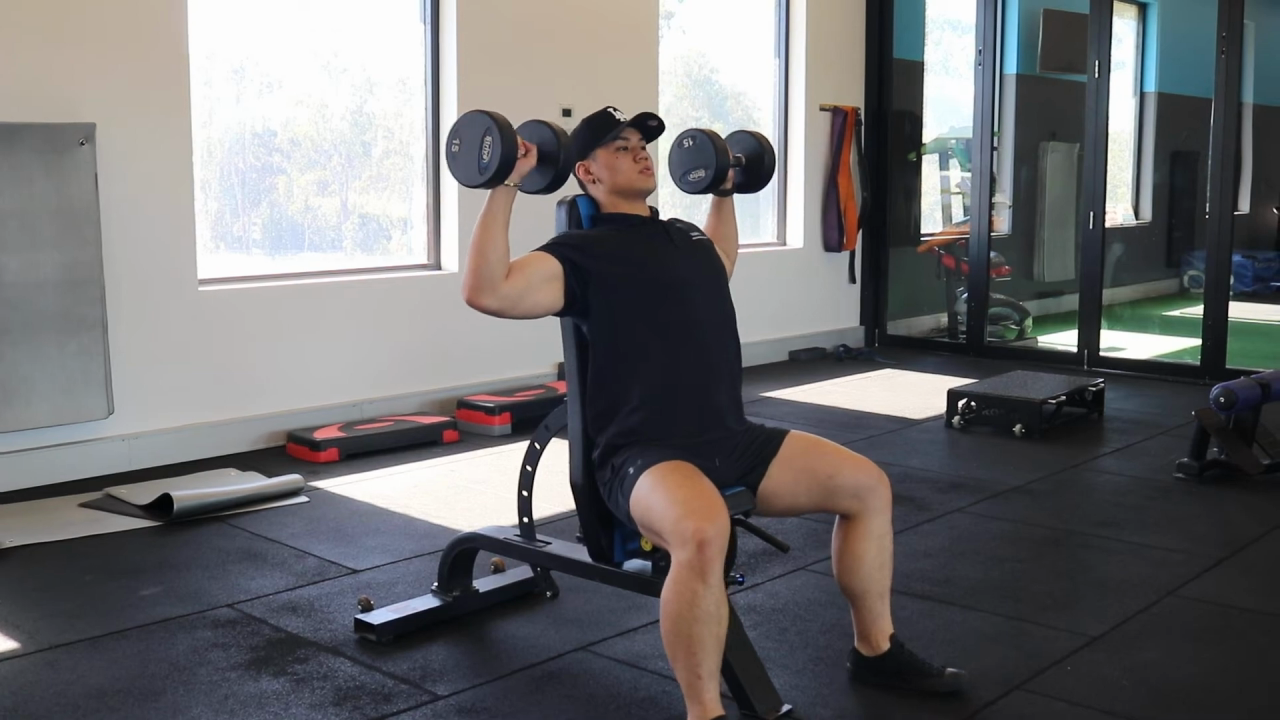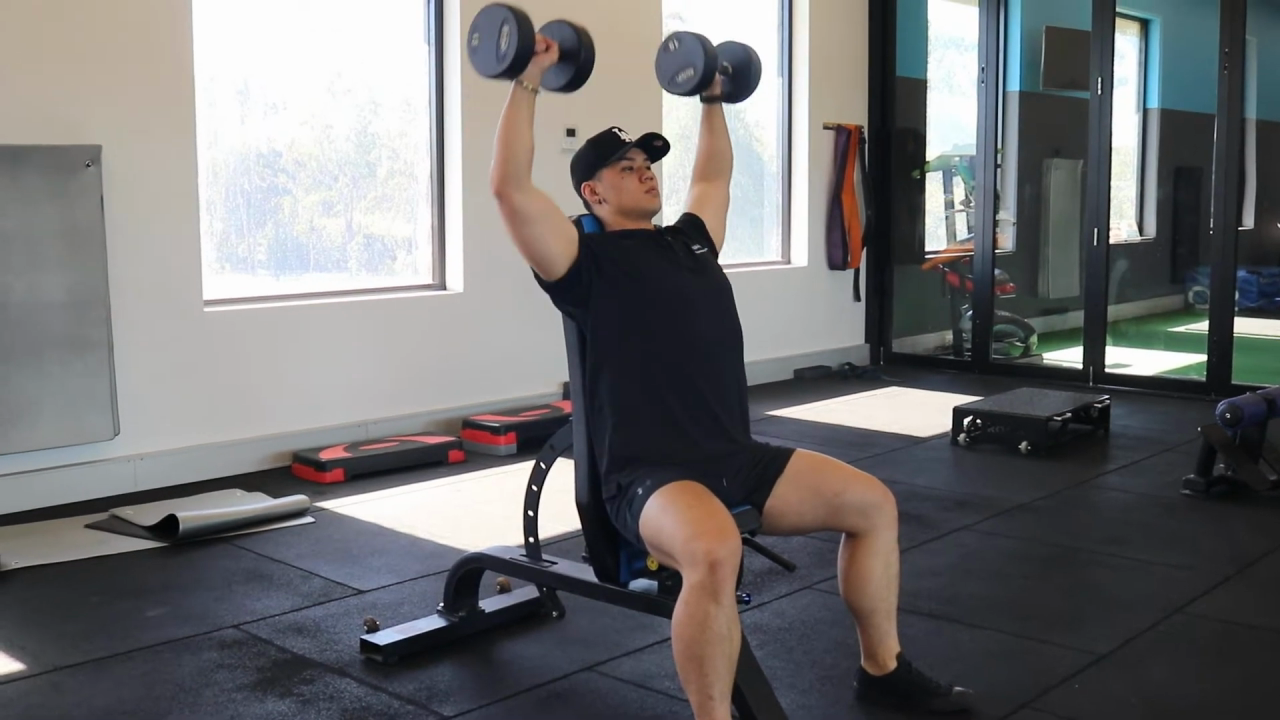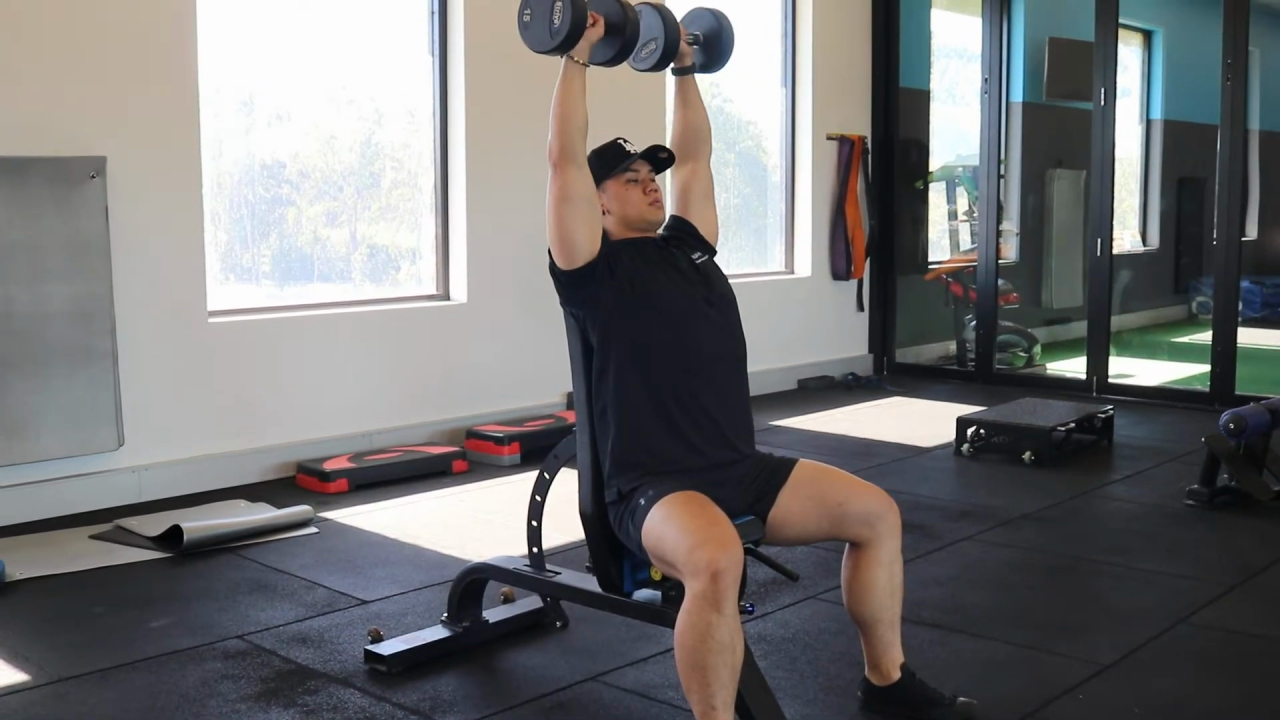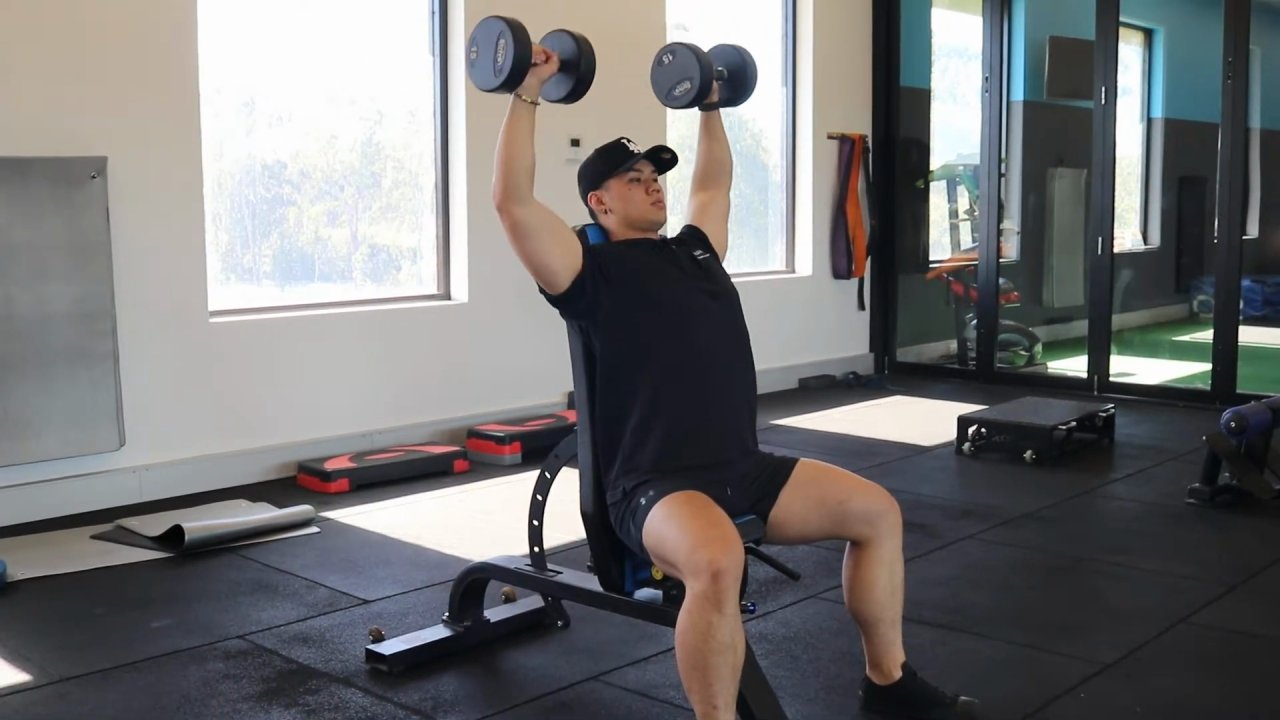
dt=1s
person 1, frame 1
left shoulder: (684, 235)
right shoulder: (584, 252)
left elbow: (722, 262)
right elbow: (486, 291)
left wrist: (723, 191)
right wrist: (505, 187)
left hip: (731, 438)
right hip: (646, 454)
left knee: (868, 485)
right knee: (702, 534)
left ankle: (875, 649)
person 1, frame 2
left shoulder: (688, 240)
right shoulder: (591, 263)
left elbow: (717, 175)
right elbow: (510, 186)
left wrist: (712, 100)
right wrist: (528, 82)
left hip: (738, 457)
right hip: (652, 474)
left knee: (873, 504)
right knee: (714, 552)
person 1, frame 3
left shoulder: (687, 245)
right shoulder: (597, 268)
left elbow: (695, 156)
right elbow: (565, 160)
left wrist: (683, 70)
right wrist: (578, 54)
left hip: (739, 467)
right hip: (656, 485)
left knee: (877, 514)
right knee: (717, 563)
person 1, frame 4
left shoulder: (693, 250)
right shoulder: (596, 272)
left elbow: (714, 184)
right elbow: (512, 202)
left wrist: (709, 108)
right wrist: (527, 94)
left hip: (743, 468)
right hip: (656, 484)
left knee: (878, 511)
right knee: (717, 564)
